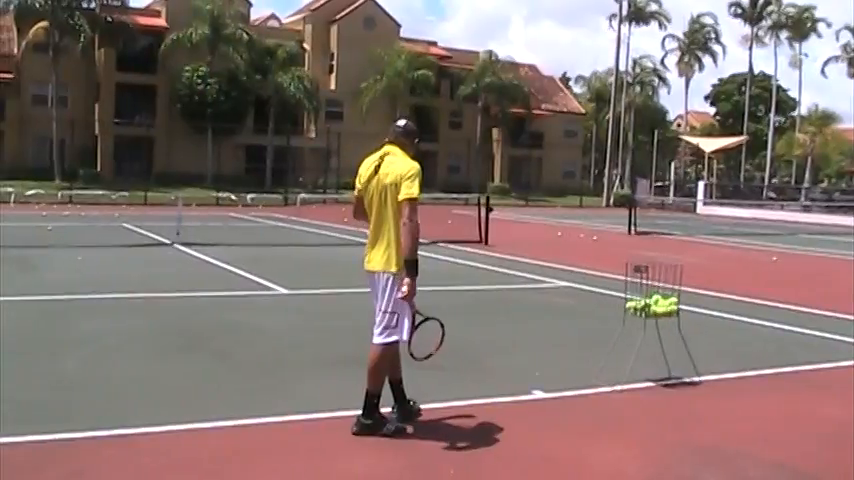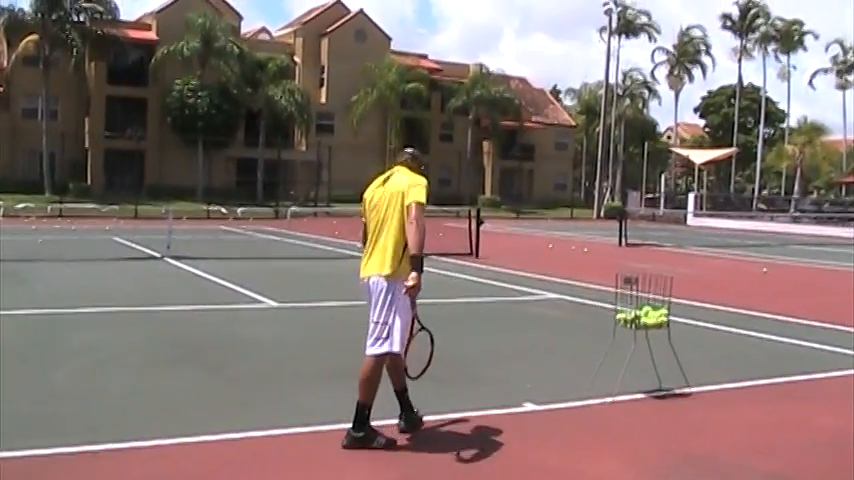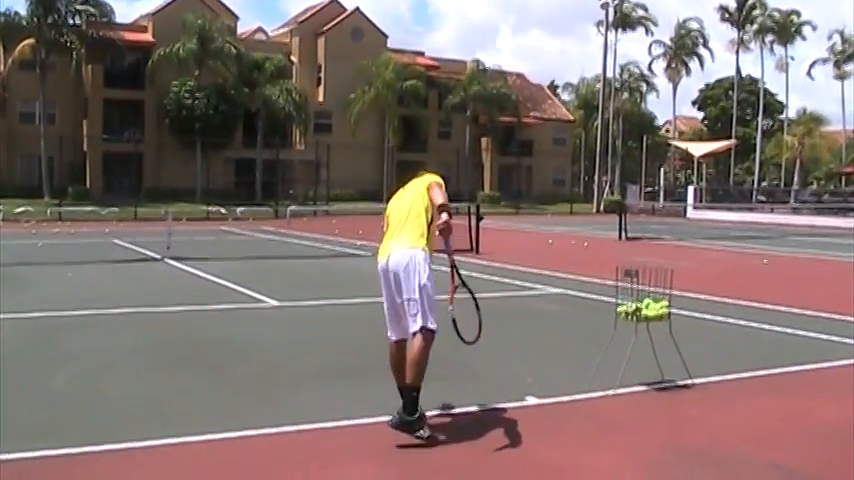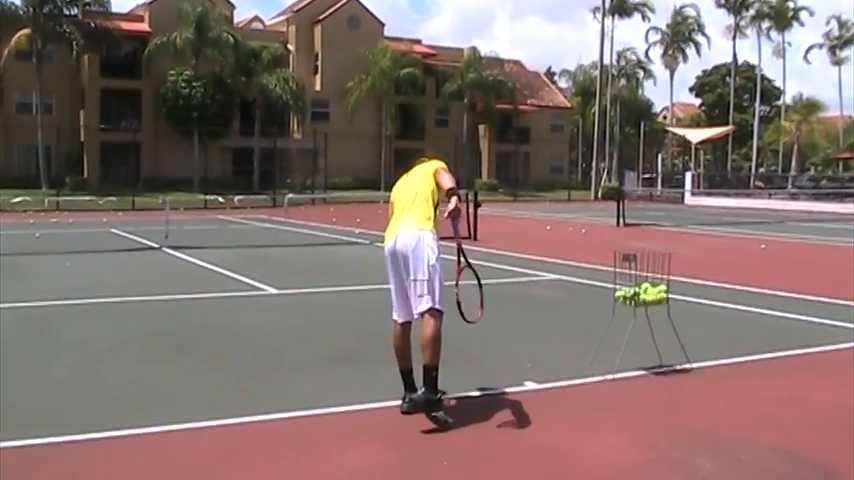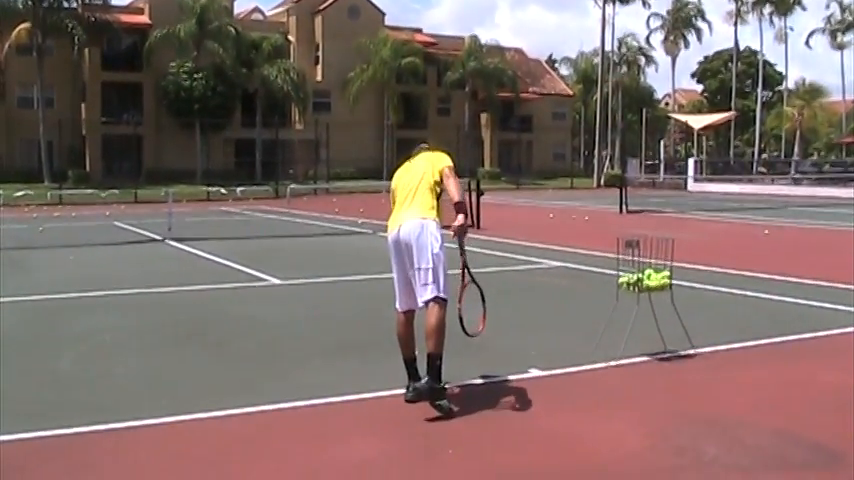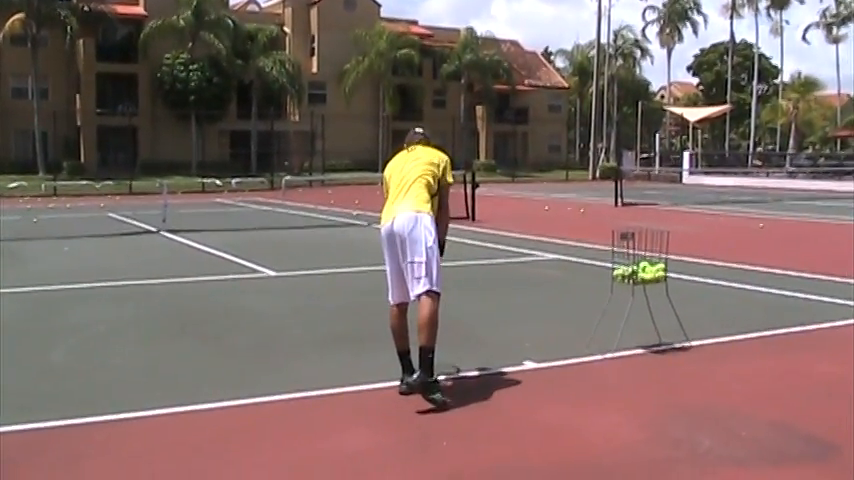
dt=0.5s
person 1, frame 1
left shoulder: (367, 164)
right shoulder: (408, 167)
left elbow: (358, 212)
right elbow: (408, 222)
right wrist: (411, 272)
left hip: (375, 259)
right hip: (394, 263)
left knee: (390, 335)
right knee: (386, 338)
left ankle: (401, 403)
right ankle: (369, 416)
person 1, frame 2
left shoulder: (375, 186)
right shoulder: (415, 181)
right elbow: (414, 221)
right wrist: (416, 267)
left hip: (372, 269)
right hip: (391, 273)
left knee: (392, 344)
right knee: (379, 350)
left ankle: (407, 413)
right ankle: (359, 429)
person 1, frame 3
left shoulder: (396, 198)
right shoulder: (429, 181)
right elbow: (437, 190)
right wrist: (444, 212)
left hip: (386, 257)
right hip: (411, 254)
left knee: (398, 337)
right knee: (423, 331)
left ankle: (409, 408)
right ankle: (408, 412)
person 1, frame 4
left shoulder: (399, 184)
right shoulder: (433, 166)
right elbow: (443, 175)
right wrist: (454, 196)
left hip: (392, 240)
right hip: (418, 236)
left knee: (401, 319)
right knee: (432, 312)
left ankle: (409, 393)
right ankle: (429, 392)
person 1, frame 5
left shoulder: (400, 172)
right shoulder: (438, 157)
right elbow: (450, 179)
right wrist: (460, 211)
left hip: (395, 229)
right hip: (421, 225)
left knee: (404, 308)
right knee: (436, 300)
left ankle: (414, 381)
right ankle: (433, 381)
person 1, frame 6
left shoulder: (393, 163)
right shoulder: (439, 157)
right elbow: (442, 207)
right wrist: (440, 245)
left hip: (388, 221)
right hip: (416, 218)
left knee: (398, 301)
right knee: (428, 294)
left ankle: (407, 374)
right ankle: (425, 374)
